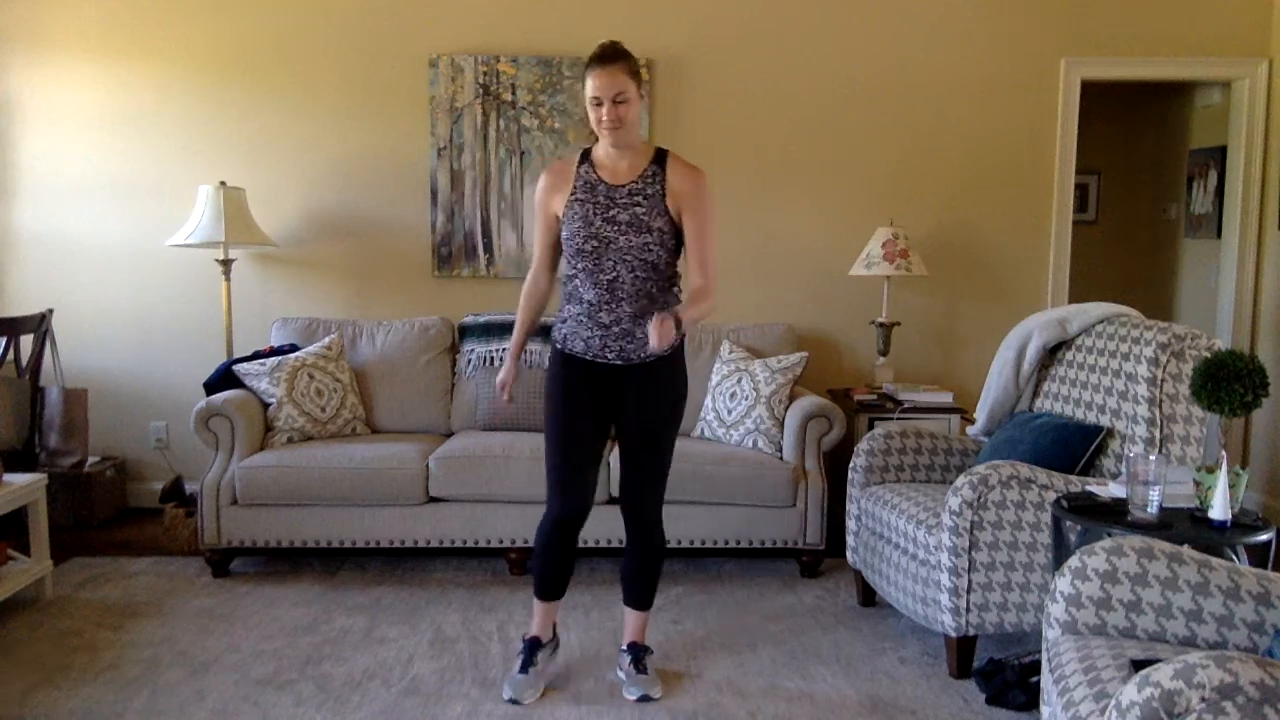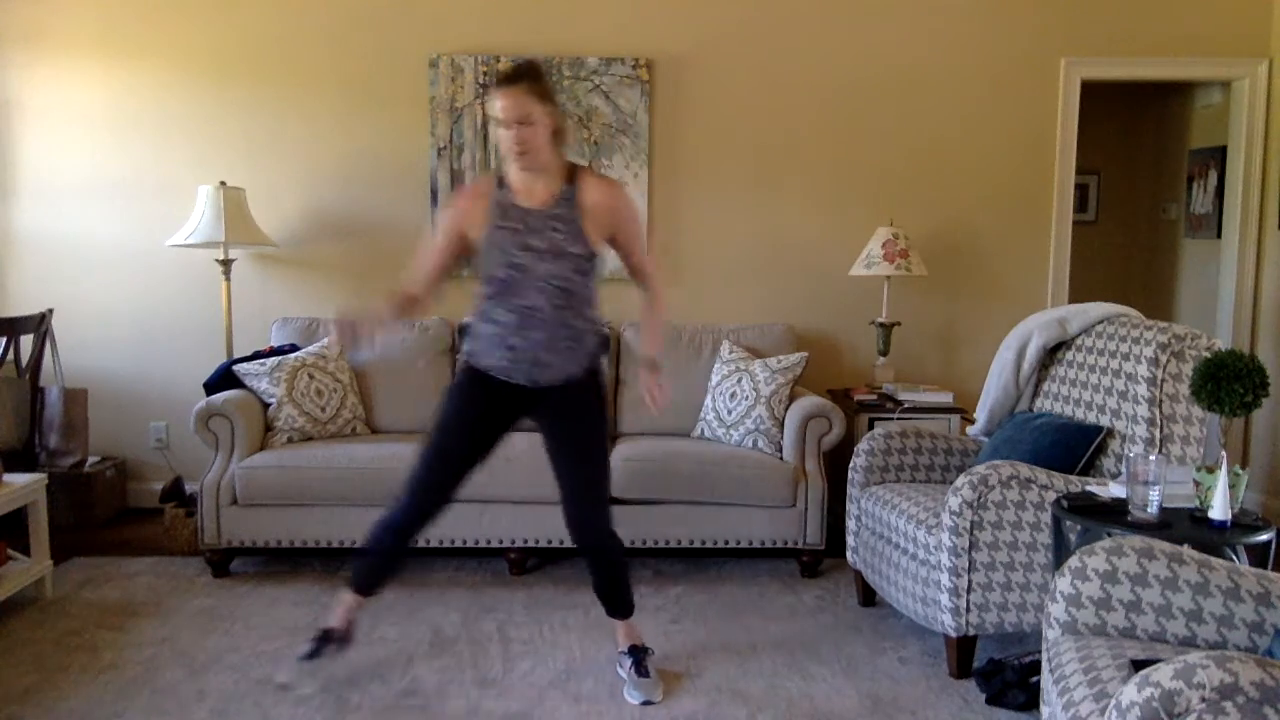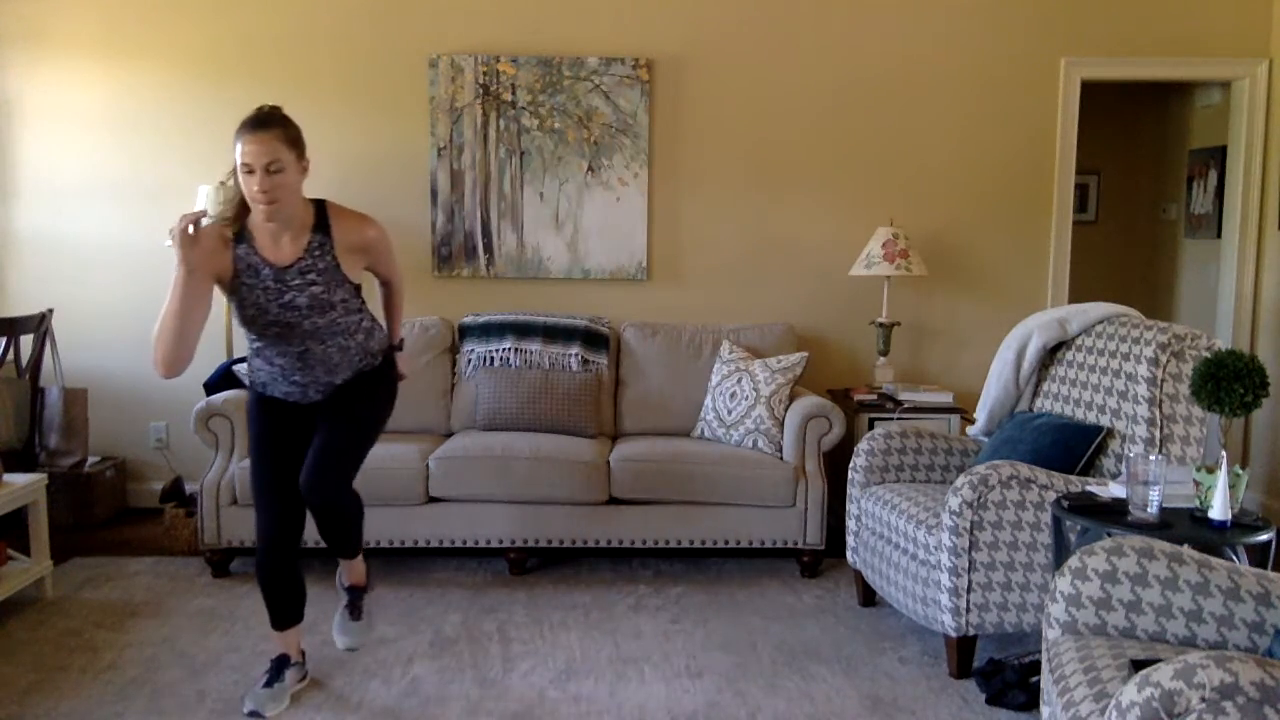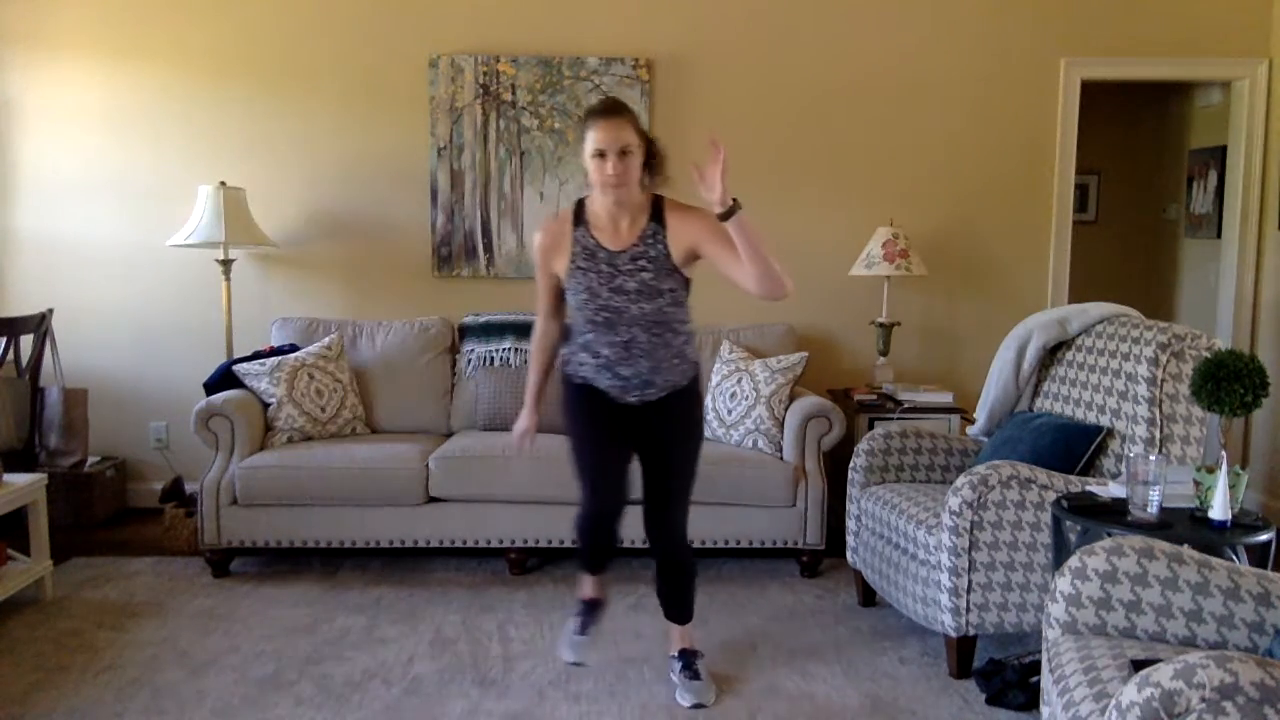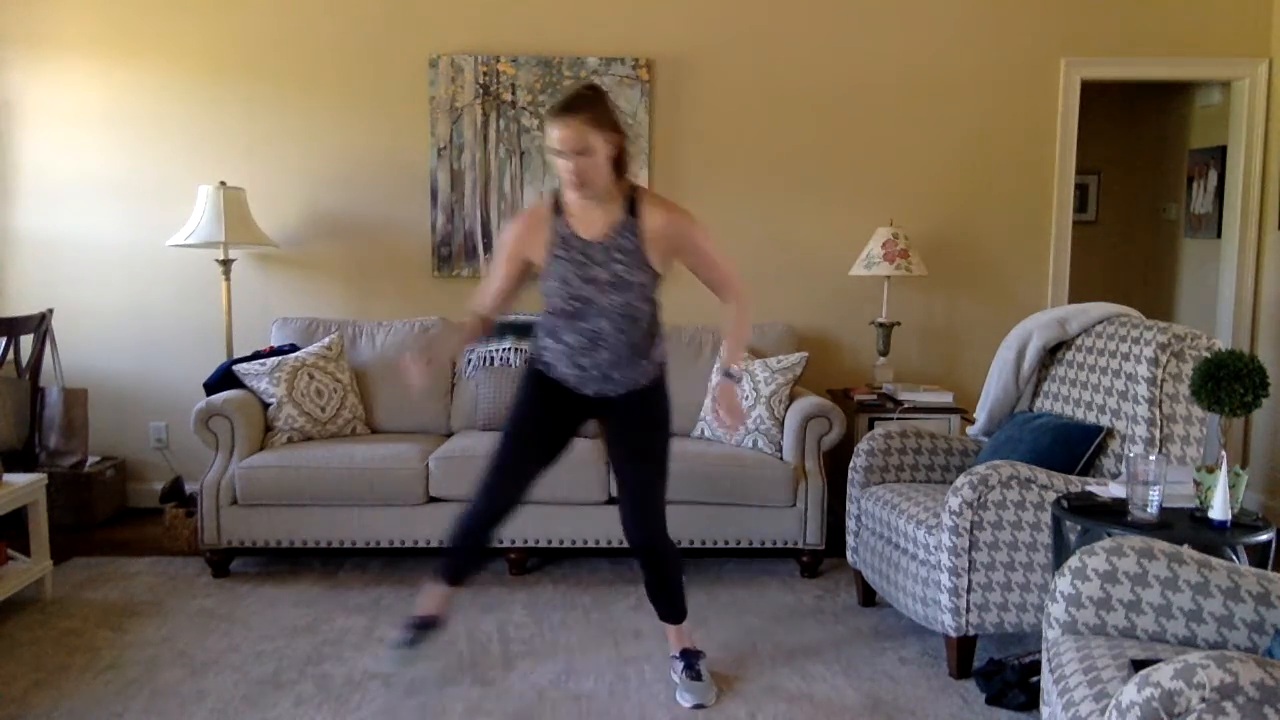
dt=1s
person 1, frame 1
left shoulder: (683, 180)
right shoulder: (557, 180)
left elbow: (704, 289)
right elbow: (541, 274)
left wrist: (675, 319)
right wrist: (513, 352)
left hip: (654, 369)
right hip: (576, 363)
left knee: (643, 508)
right knee: (565, 505)
left ankle: (634, 647)
right ankle: (540, 639)
person 1, frame 2
left shoulder: (600, 198)
right shoulder: (472, 203)
left elbow: (650, 281)
right elbow: (419, 289)
left wrist: (649, 362)
right wrist: (371, 322)
left hip: (571, 382)
right hip: (488, 376)
left knee: (590, 524)
right knee: (419, 502)
left ankle: (631, 647)
right ankle: (340, 623)
person 1, frame 3
left shoulder: (354, 232)
right shoulder: (216, 244)
left elbow: (392, 279)
right elbow: (168, 366)
left wrist: (394, 344)
right wrist: (187, 271)
left hip: (360, 379)
right hip: (277, 393)
left knee: (320, 482)
right knee: (274, 535)
left ankle: (353, 577)
right ankle: (289, 657)
person 1, frame 4
left shoulder: (684, 225)
right shoulder: (554, 237)
left elbow: (774, 288)
right elbow: (548, 321)
left wrist: (727, 209)
right wrist: (531, 403)
left hip: (672, 394)
right hip: (593, 390)
left knee: (667, 523)
right knee: (602, 501)
left ankle: (684, 649)
right ankle: (589, 594)
person 1, frame 5
left shoulder: (662, 221)
right shoulder: (533, 226)
left elbow: (731, 293)
right elbow: (488, 309)
left wrist: (729, 375)
left hip: (635, 388)
right hip: (555, 381)
left knee: (644, 525)
right knee: (495, 496)
left ankle: (683, 648)
right ankle: (431, 607)
